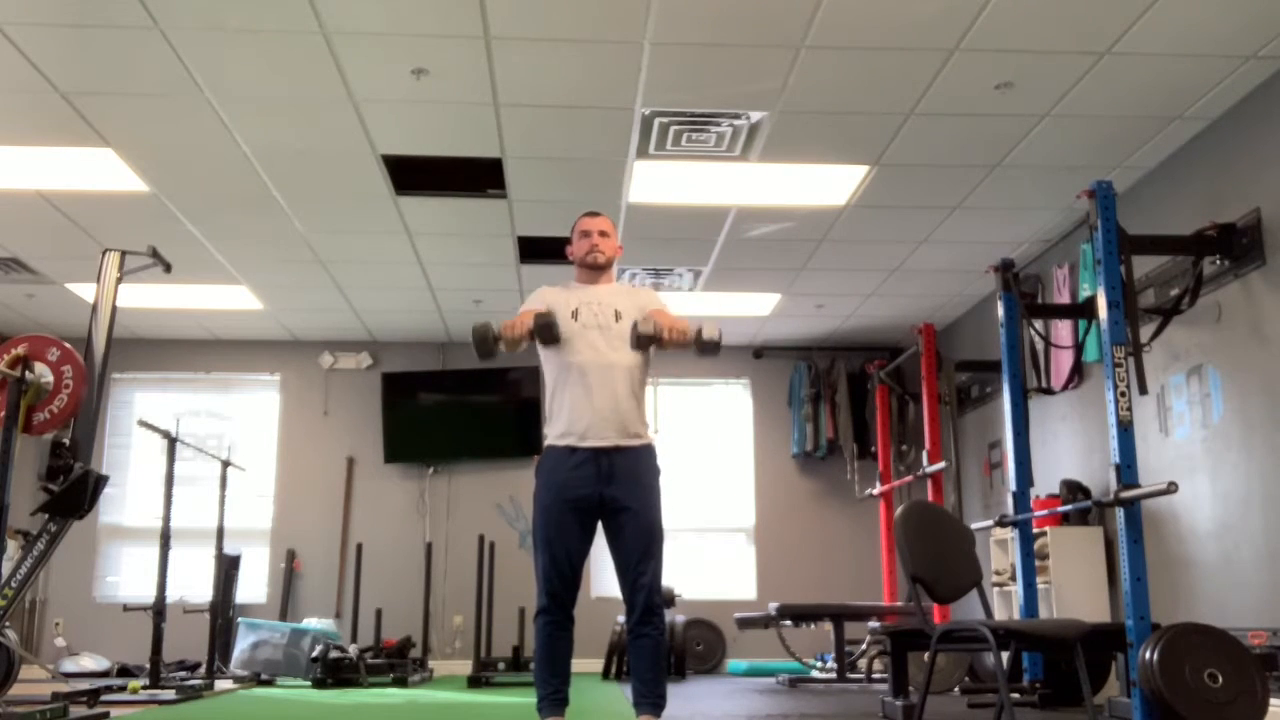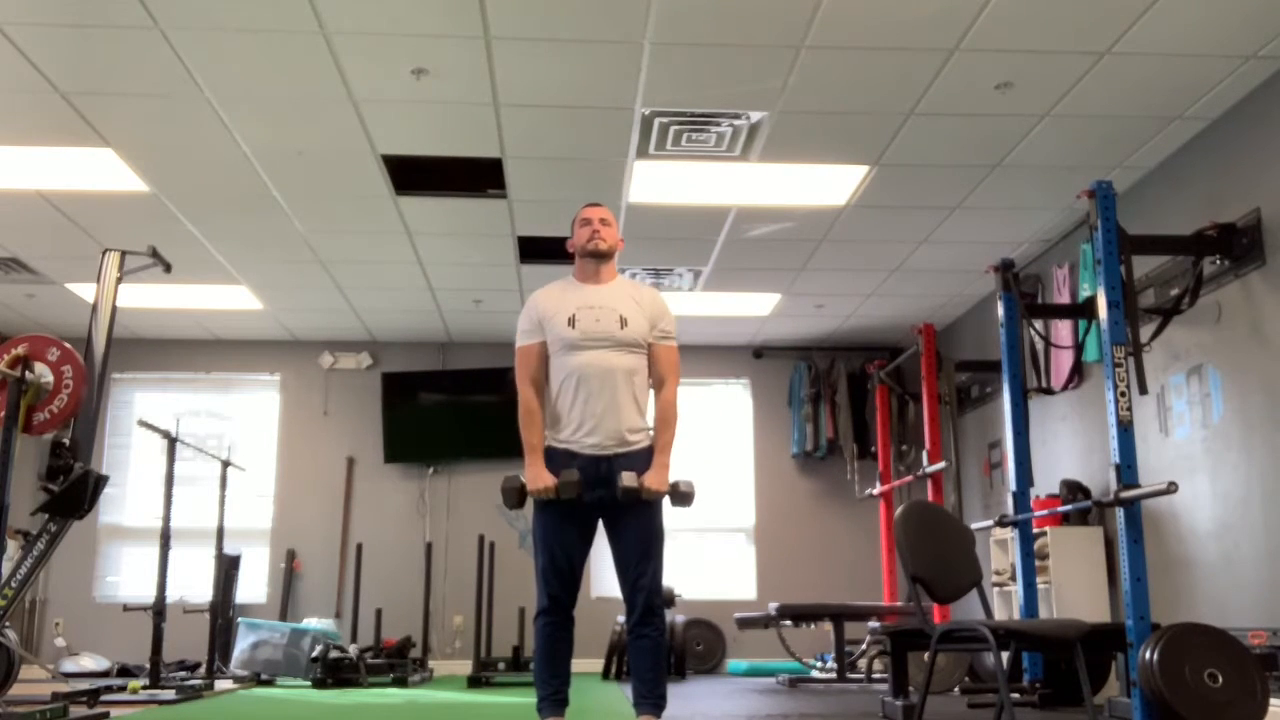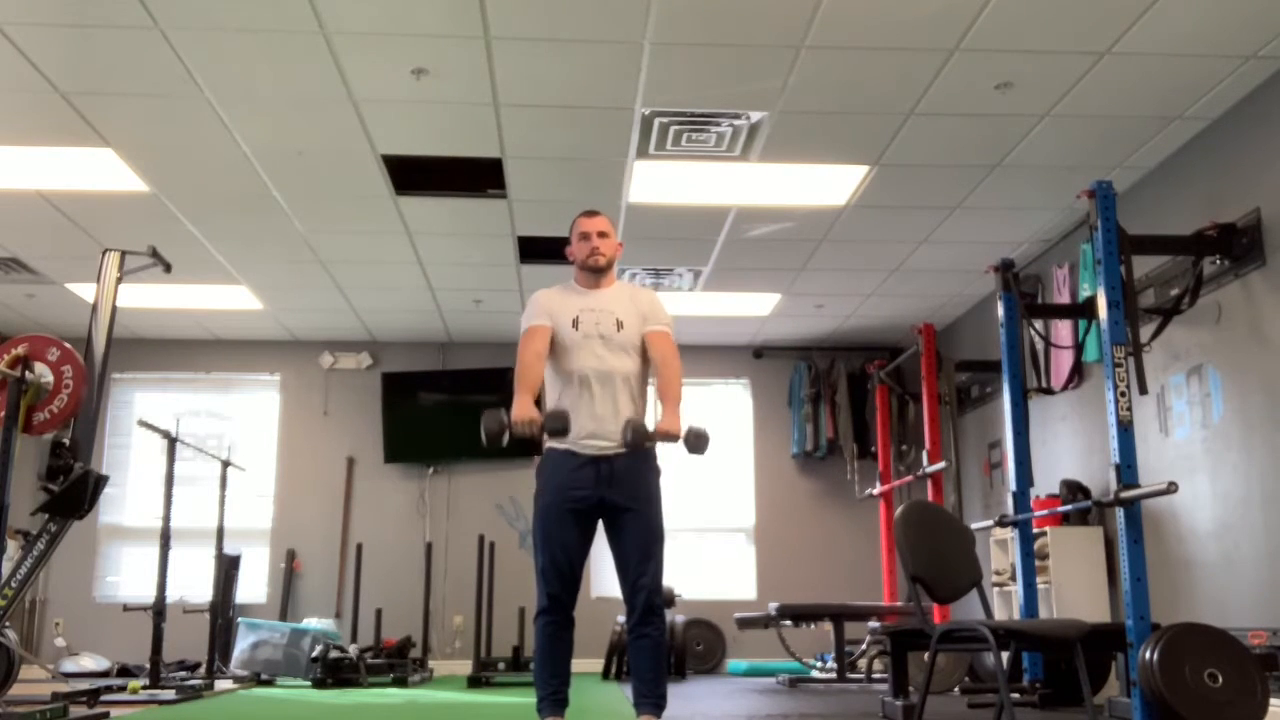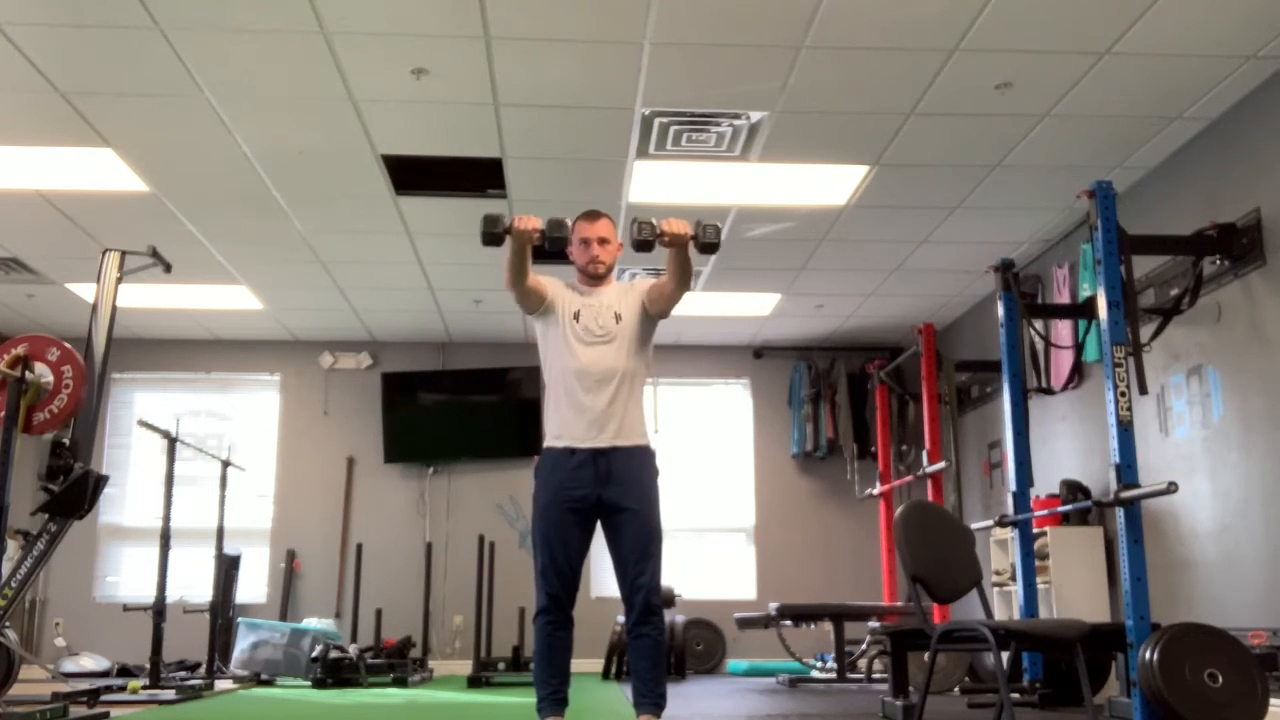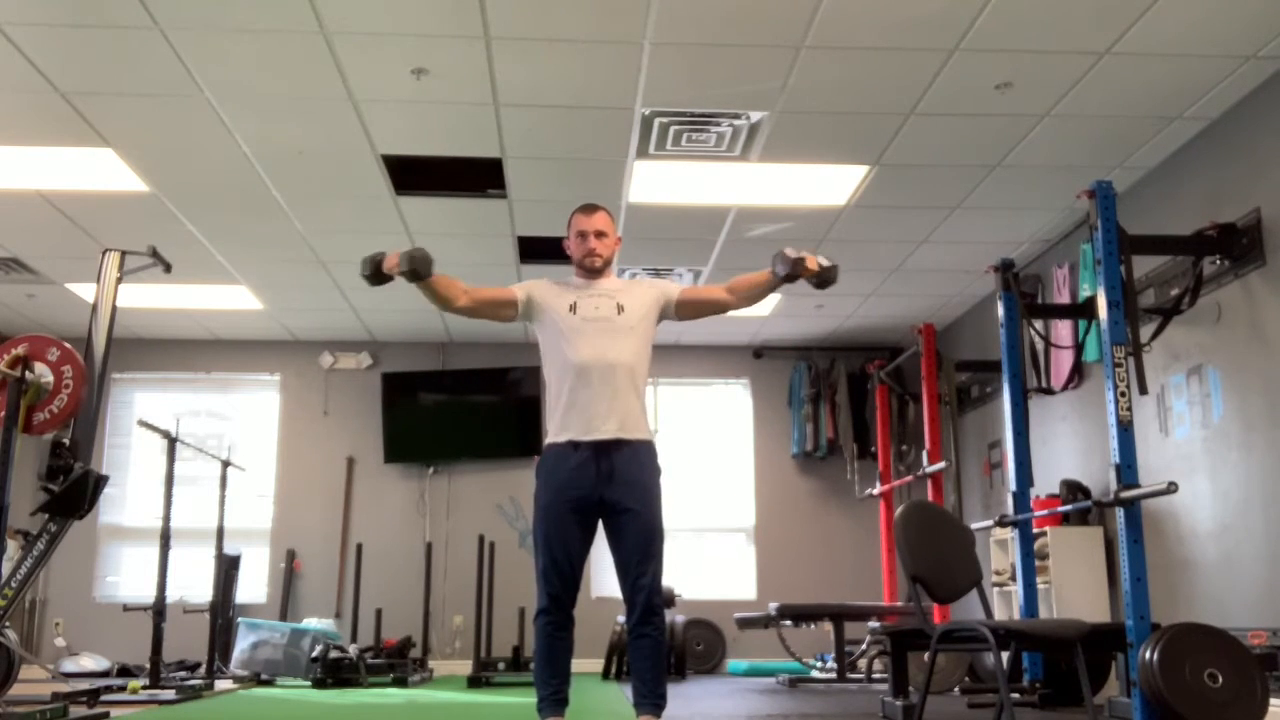
dt=0.5s
person 1, frame 1
left shoulder: (639, 297)
right shoulder: (551, 298)
left elbow: (667, 324)
right elbow: (524, 324)
left wrist: (677, 329)
right wrist: (515, 327)
left hip: (631, 458)
right hip: (565, 459)
left knee: (644, 595)
right knee: (555, 596)
person 1, frame 2
left shoulder: (648, 301)
right shoulder: (543, 303)
left elbow: (665, 387)
right elbow: (529, 389)
left wrist: (660, 463)
right wrist: (534, 462)
left hip: (632, 463)
right hip: (564, 464)
left knee: (645, 599)
right knee: (555, 599)
person 1, frame 3
left shoulder: (643, 302)
right shoulder: (546, 302)
left elbow: (665, 361)
right elbow: (532, 355)
left wrist: (671, 412)
right wrist: (522, 401)
left hip: (632, 463)
right hip: (565, 464)
left knee: (645, 597)
right knee: (555, 598)
person 1, frame 4
left shoulder: (639, 298)
right shoulder: (550, 298)
left elbow: (677, 285)
right elbow: (517, 281)
left wrist: (678, 250)
right wrist: (521, 245)
left hip: (630, 461)
right hip: (563, 462)
left knee: (643, 596)
right knee: (554, 598)
person 1, frame 5
left shoulder: (647, 294)
right shoulder: (543, 295)
left elbow: (725, 295)
right elbow: (463, 299)
left wrist: (782, 275)
right wrist: (419, 274)
left hip: (632, 457)
right hip: (564, 459)
left knee: (644, 596)
right knee: (555, 598)
